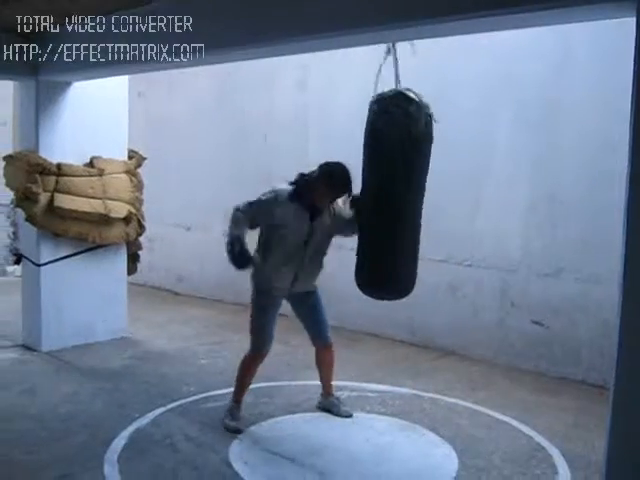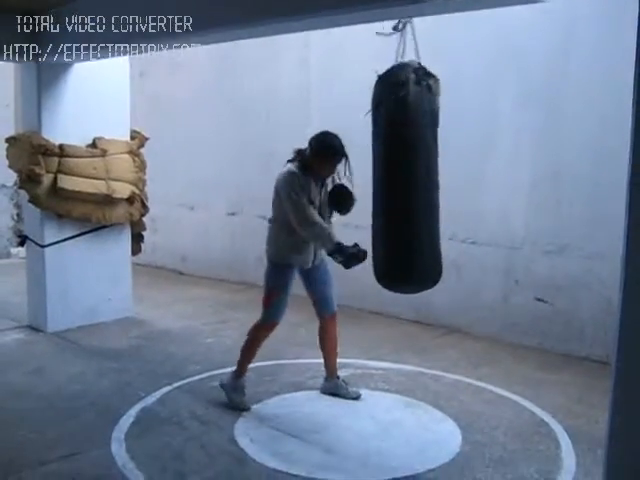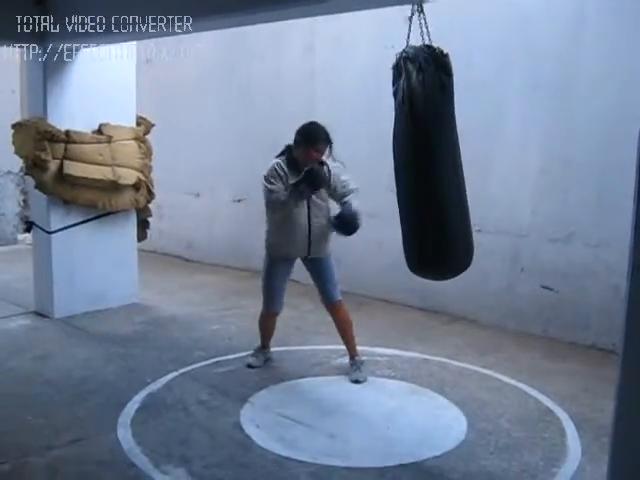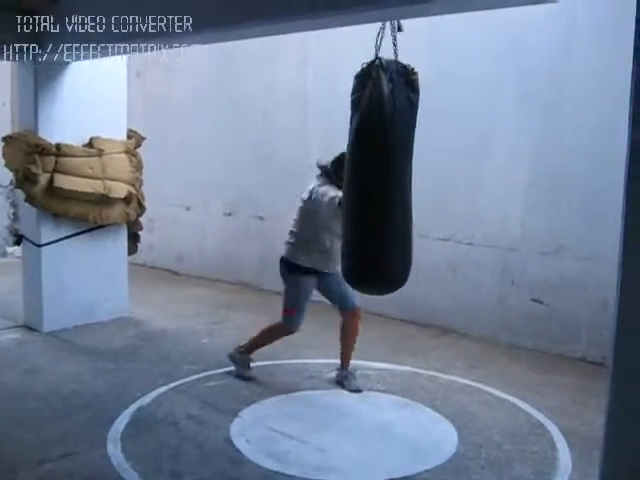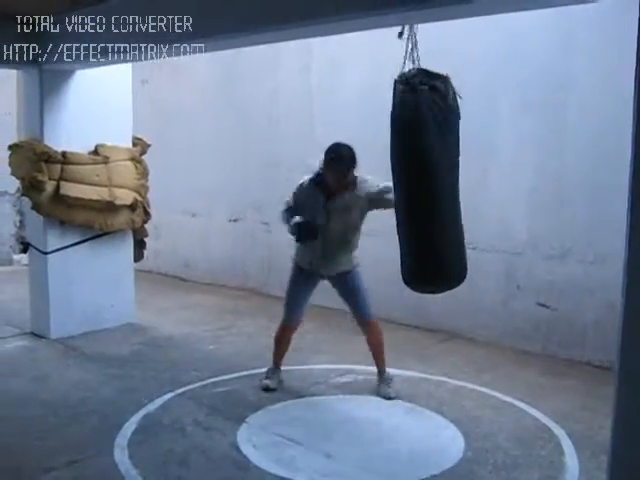
dt=1s
person 1, frame 1
left shoulder: (330, 210)
right shoulder: (279, 199)
left elbow: (350, 226)
right elbow: (241, 214)
left wrist: (356, 211)
right wrist: (235, 242)
left hip: (304, 286)
right hip: (268, 284)
left knee: (324, 344)
right knee: (259, 351)
left ankle: (327, 396)
right ankle: (234, 406)
person 1, frame 2
left shoulder: (321, 178)
right shoulder: (291, 177)
right elbow: (306, 223)
right wrist: (340, 249)
left hip: (315, 255)
right hip: (285, 255)
left knee: (329, 316)
right knee: (270, 320)
left ankle: (332, 379)
right ankle: (236, 379)
person 1, frame 3
left shoulder: (327, 168)
right shoulder: (278, 169)
left elbow: (346, 191)
right elbow: (274, 205)
left wrist: (348, 210)
right wrist: (300, 187)
left hip: (317, 248)
right hip: (280, 248)
left knee: (335, 303)
right knee: (271, 309)
left ankle: (355, 359)
right ankle: (264, 349)
person 1, frame 4
left shoulder: (330, 191)
right shoulder: (323, 194)
right elbow: (341, 203)
left hip: (325, 267)
right hip: (300, 266)
left knee: (353, 313)
right knee: (290, 326)
left ankle: (344, 371)
right ankle: (241, 354)
person 1, frame 5
left shoulder: (362, 189)
right shoulder: (307, 187)
left elbow: (390, 195)
right elbow: (288, 211)
right wrist: (296, 223)
left hip: (343, 267)
right hip: (306, 265)
left knee: (368, 322)
right knee: (290, 322)
left ankle: (383, 375)
right ankle: (275, 370)
